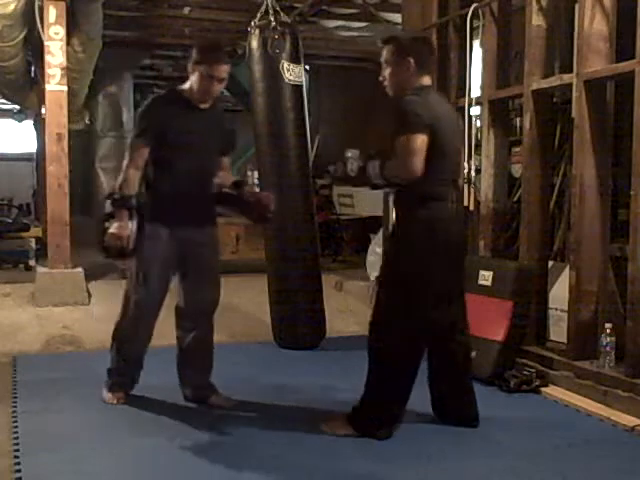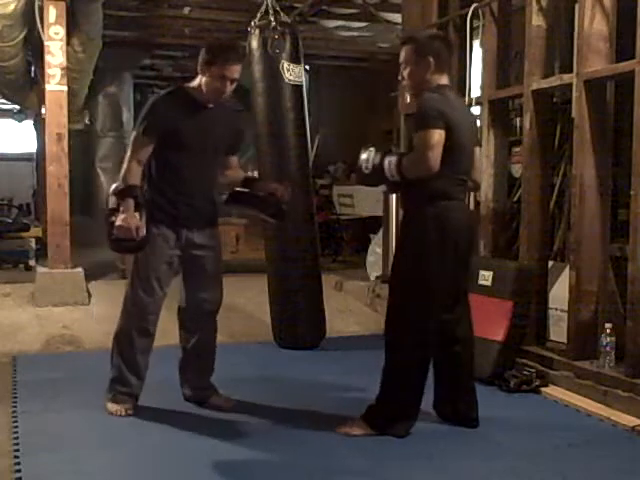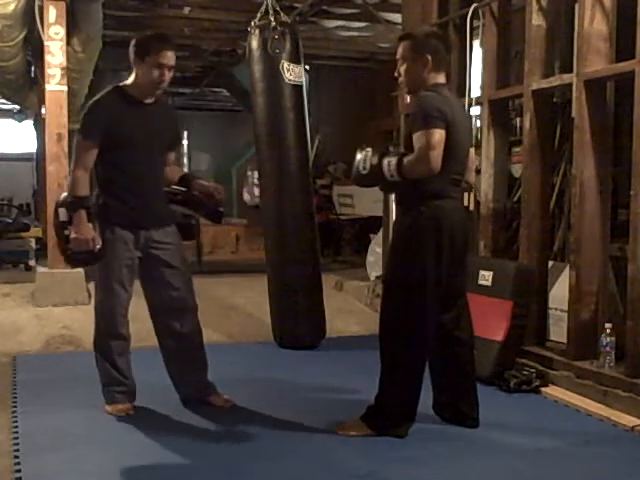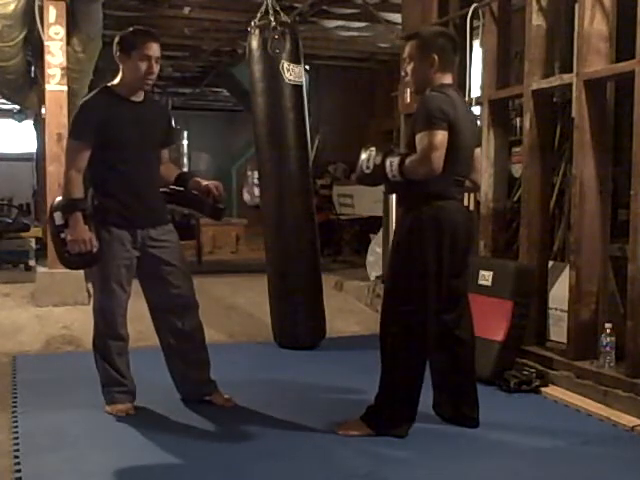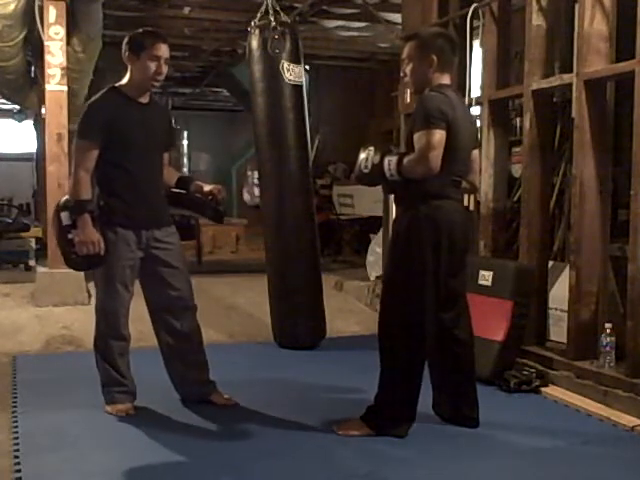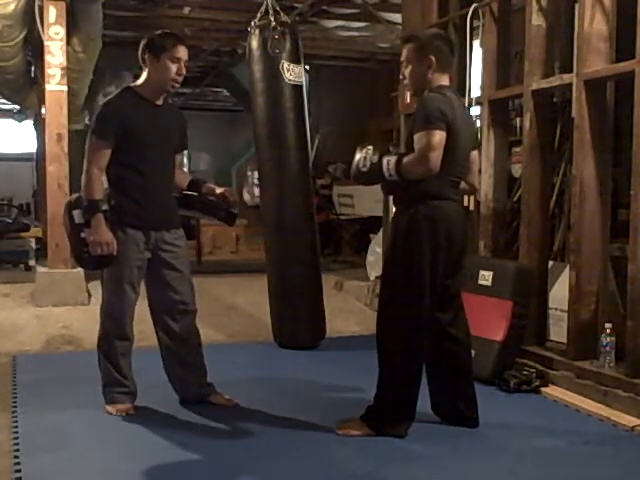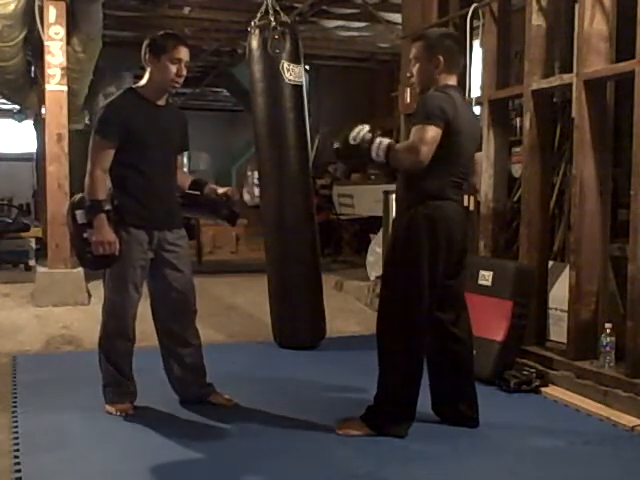
dt=0.7s
person 1, frame 1
left shoulder: (412, 105)
right shoulder: (443, 107)
left elbow: (410, 167)
right wrist: (387, 169)
left hip: (424, 222)
right hip: (450, 218)
left knee: (396, 321)
right knee: (446, 317)
left ankle: (371, 418)
right ankle: (458, 406)
person 1, frame 2
left shoulder: (430, 104)
right shoulder: (462, 109)
left elbow: (427, 161)
left wrist: (386, 167)
left hip: (431, 219)
right hip: (457, 217)
left knee: (410, 319)
right knee: (452, 315)
left ankle: (390, 416)
right ankle: (459, 406)
person 1, frame 3
left shoulder: (427, 103)
right shoulder: (457, 107)
left elbow: (428, 161)
left wrist: (381, 168)
left hip: (426, 219)
right hip: (452, 216)
left knee: (405, 318)
right knee: (449, 314)
left ankle: (388, 416)
right ankle: (460, 406)
person 1, frame 4
left shoulder: (432, 103)
right shoulder: (463, 109)
left elbow: (429, 162)
left wrist: (384, 168)
left hip: (428, 219)
right hip: (455, 216)
left knee: (406, 318)
right knee: (451, 314)
left ankle: (388, 416)
right ankle: (459, 406)
person 1, frame 5
left shoulder: (431, 103)
right shoulder: (462, 109)
left elbow: (427, 161)
left wrist: (382, 167)
left hip: (426, 218)
right hip: (453, 215)
left knee: (404, 318)
right knee: (449, 314)
left ankle: (388, 416)
right ankle: (460, 406)
person 1, frame 6
left shoulder: (431, 104)
right shoulder: (461, 110)
left elbow: (426, 161)
left wrist: (382, 166)
left hip: (424, 218)
right hip: (450, 216)
left knee: (402, 317)
right knee: (445, 314)
left ankle: (387, 416)
right ankle: (458, 406)
person 1, frame 7
left shoulder: (434, 101)
right shoulder: (467, 111)
left elbow: (417, 154)
left wrist: (371, 144)
left hip: (425, 218)
right hip: (452, 216)
left knee: (402, 318)
right knee: (448, 314)
left ankle: (387, 416)
right ankle: (459, 406)
person 2, frame 1
left shoulder: (220, 121)
right shoulder: (158, 110)
right elbow: (134, 166)
left wrist: (246, 193)
right wrist: (121, 217)
left hip: (201, 226)
right hip: (157, 224)
left knee: (201, 306)
right knee: (141, 303)
left ankle: (197, 384)
right ankle: (119, 382)
person 2, frame 2
left shoulder: (230, 118)
right shoulder: (165, 107)
right elbow: (135, 160)
left wrist: (257, 185)
right wrist: (128, 208)
left hip: (204, 227)
right hip: (160, 225)
left knee: (203, 307)
right knee: (142, 307)
left ankle: (198, 386)
right ankle: (123, 391)
person 2, frame 3
left shoulder: (168, 115)
right shoulder: (105, 108)
right elbow: (82, 168)
left wrist: (194, 184)
right wrist: (80, 219)
left hip: (161, 226)
right hip: (116, 228)
left knee: (180, 306)
right knee: (113, 312)
left ankle: (196, 386)
right ankle: (118, 392)
person 2, frame 4
left shoulder: (159, 113)
right shoulder: (95, 108)
right elbow: (75, 170)
left wrist: (192, 182)
right wrist: (76, 221)
left hip: (157, 226)
right hip: (112, 228)
left knee: (181, 305)
right knee: (111, 313)
left ankle: (198, 385)
right ankle: (118, 393)
person 2, frame 5
left shoulder: (161, 115)
right shoulder: (103, 108)
right elbow: (82, 171)
left wrist: (193, 186)
right wrist: (84, 222)
left hip: (160, 227)
right hip: (117, 228)
left knee: (179, 308)
right knee: (113, 313)
left ankle: (197, 385)
right ankle: (118, 392)
person 2, frame 6
left shoulder: (175, 117)
right shoulder: (117, 109)
right elbow: (94, 170)
left wrist: (203, 187)
right wrist: (97, 221)
left hip: (168, 228)
right hip: (126, 228)
left knee: (180, 310)
right knee: (118, 313)
left ankle: (196, 387)
right ankle: (118, 392)
person 2, frame 7
left shoulder: (177, 118)
right shoulder: (120, 109)
right elbow: (98, 171)
left wrist: (204, 188)
right wrist: (100, 221)
left hip: (171, 229)
right hip: (129, 228)
left knee: (180, 311)
right knee: (120, 312)
left ankle: (195, 386)
right ankle: (118, 392)
